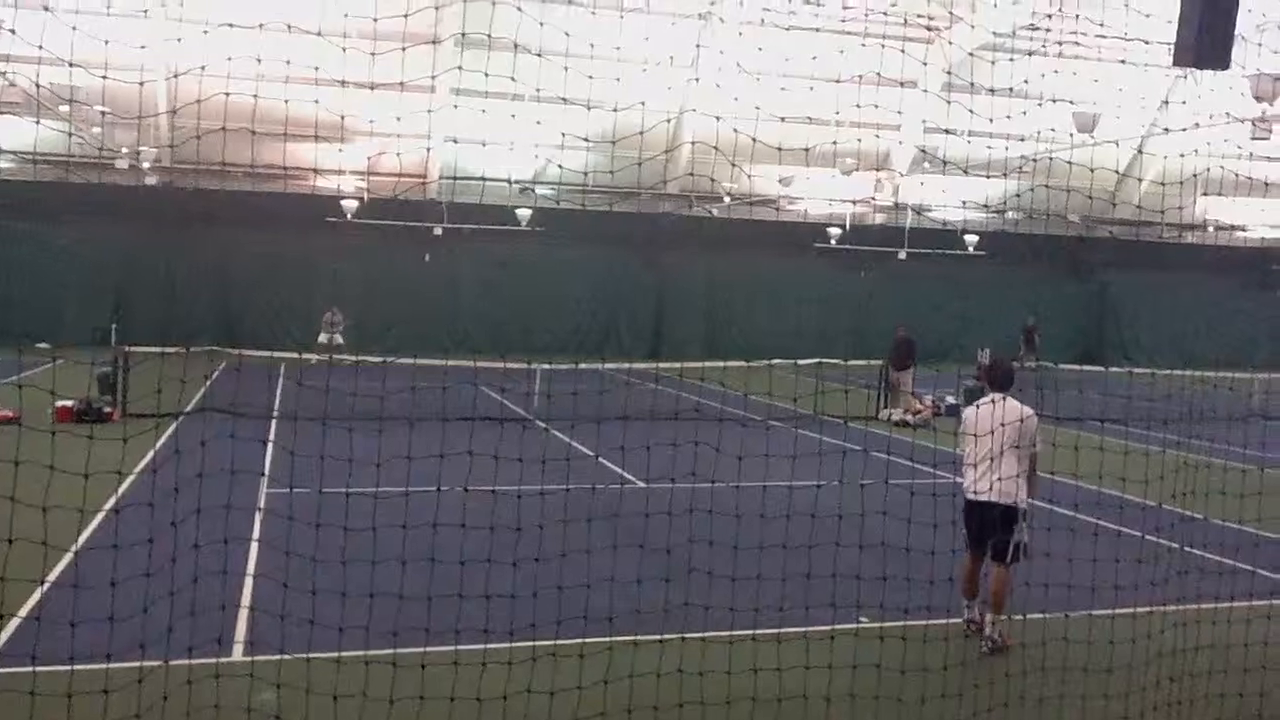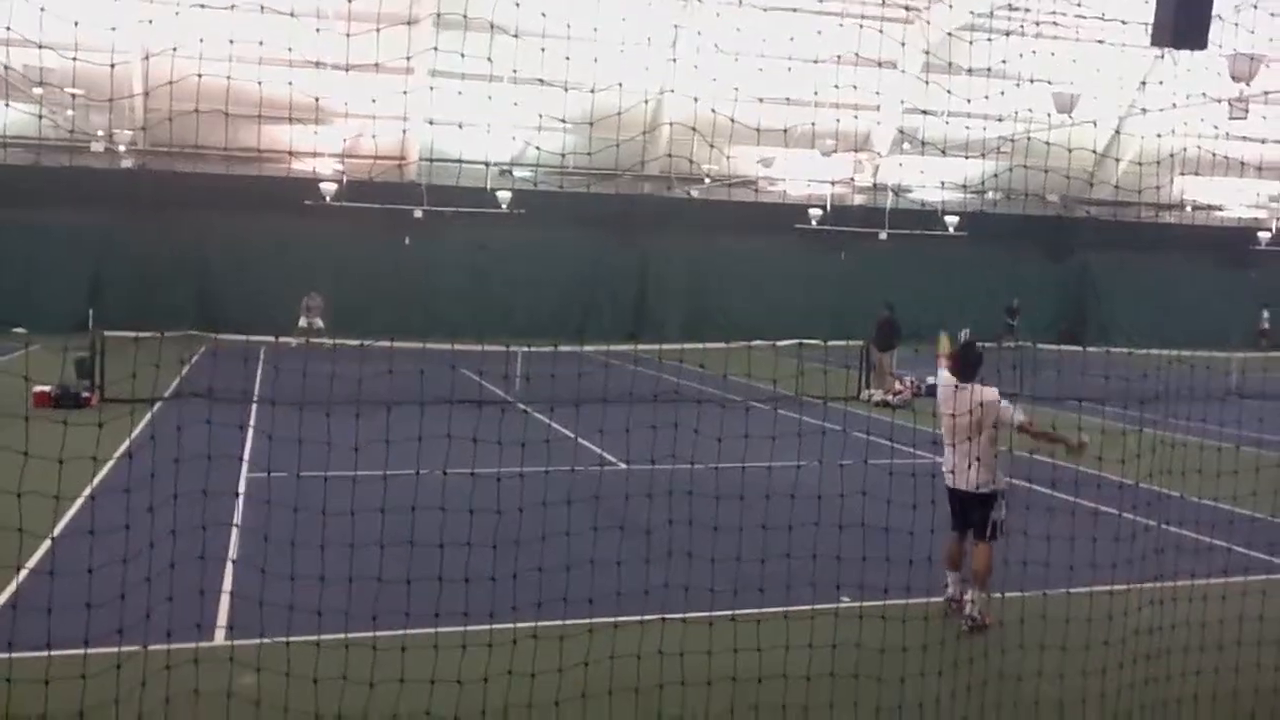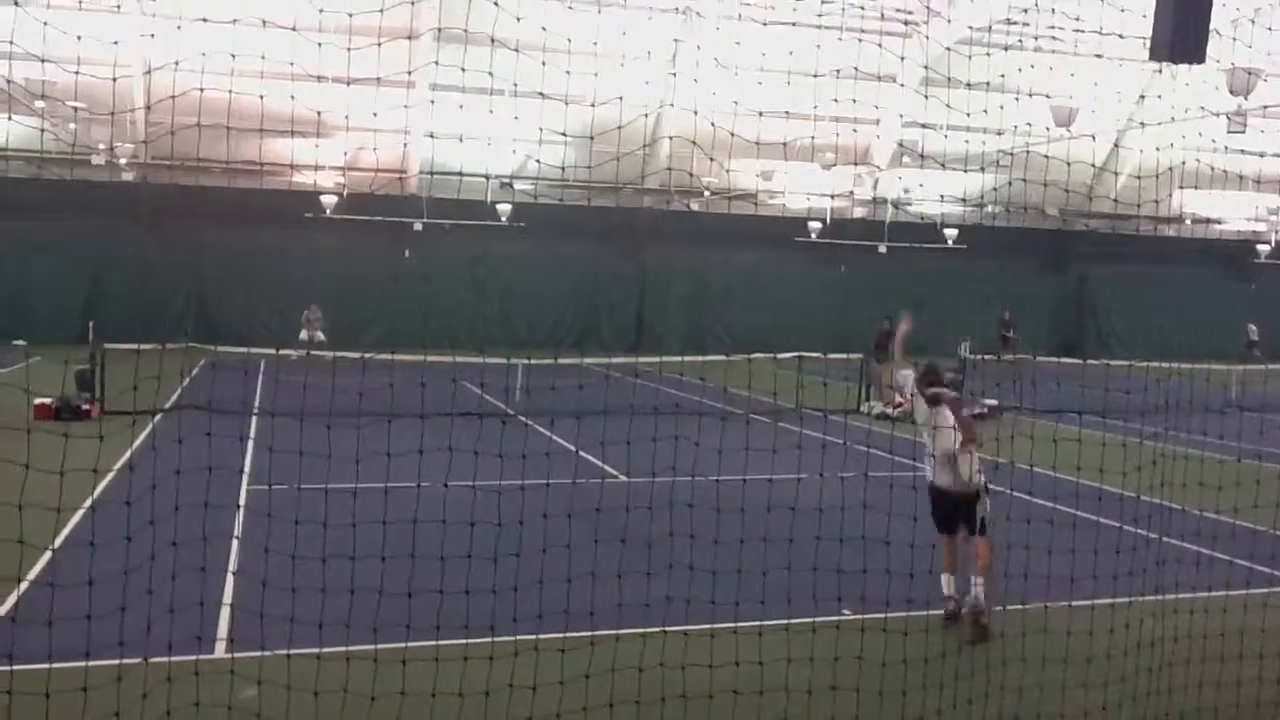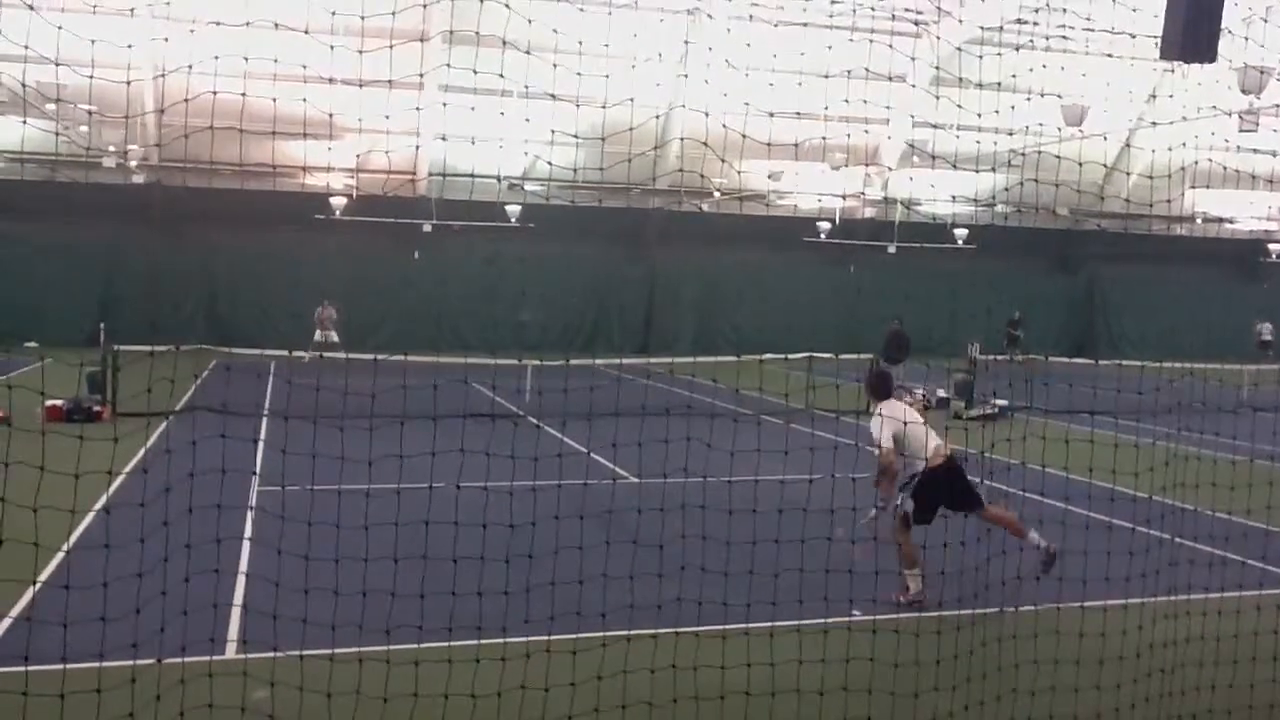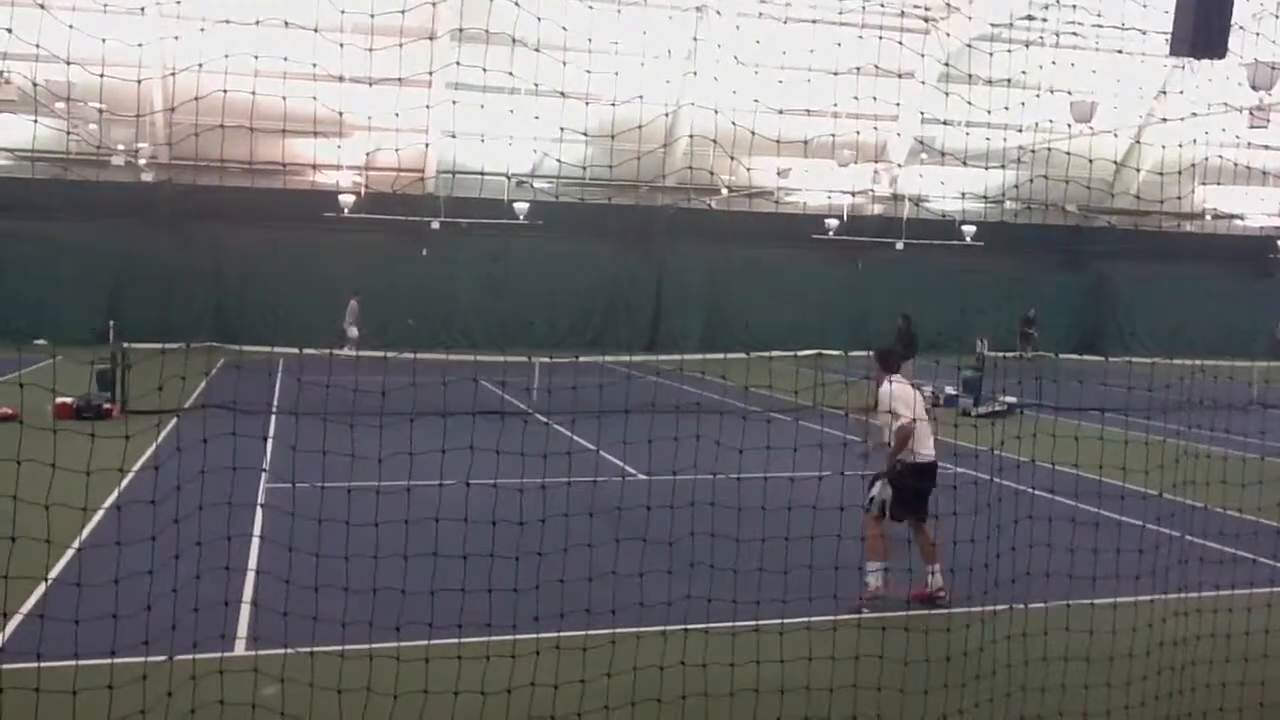
dt=0.5s
person 1, frame 1
left shoulder: (970, 413)
right shoulder: (1026, 415)
right elbow: (1031, 464)
right wrist: (1026, 496)
left hip: (974, 496)
right hip: (1008, 499)
left knee: (973, 557)
right knee: (1001, 565)
left ankle: (970, 616)
right ankle: (992, 633)
person 1, frame 2
left shoulder: (944, 386)
right shoulder: (989, 400)
left elbow: (944, 364)
right elbow: (1028, 428)
left wrist: (944, 355)
right wrist: (1067, 442)
left hip: (953, 479)
right hip: (984, 483)
left knee: (958, 536)
right knee: (984, 544)
left ankle: (953, 594)
right ankle: (974, 610)
person 1, frame 3
left shoulder: (919, 394)
right shoulder: (951, 422)
left elbow: (899, 365)
right elbow: (966, 451)
left wrist: (901, 333)
right wrist: (961, 413)
left hip: (938, 485)
right hip: (967, 487)
left knee: (948, 539)
right knee: (981, 543)
left ankle: (950, 599)
right ankle: (977, 601)
person 1, frame 4
left shoulder: (879, 418)
right shoulder: (901, 407)
left elbow: (888, 463)
left wrist: (882, 490)
left hip: (928, 475)
right hip: (950, 464)
left knee: (901, 530)
right knee: (985, 510)
left ankle: (914, 590)
right ankle: (1041, 545)
person 1, frame 5
left shoulder: (887, 390)
right shoulder: (908, 388)
left elbow: (905, 429)
left wrist: (890, 461)
left hip: (906, 465)
right hip: (928, 464)
left knee: (873, 519)
right knee: (918, 523)
left ankle: (874, 585)
right ankle: (936, 587)
